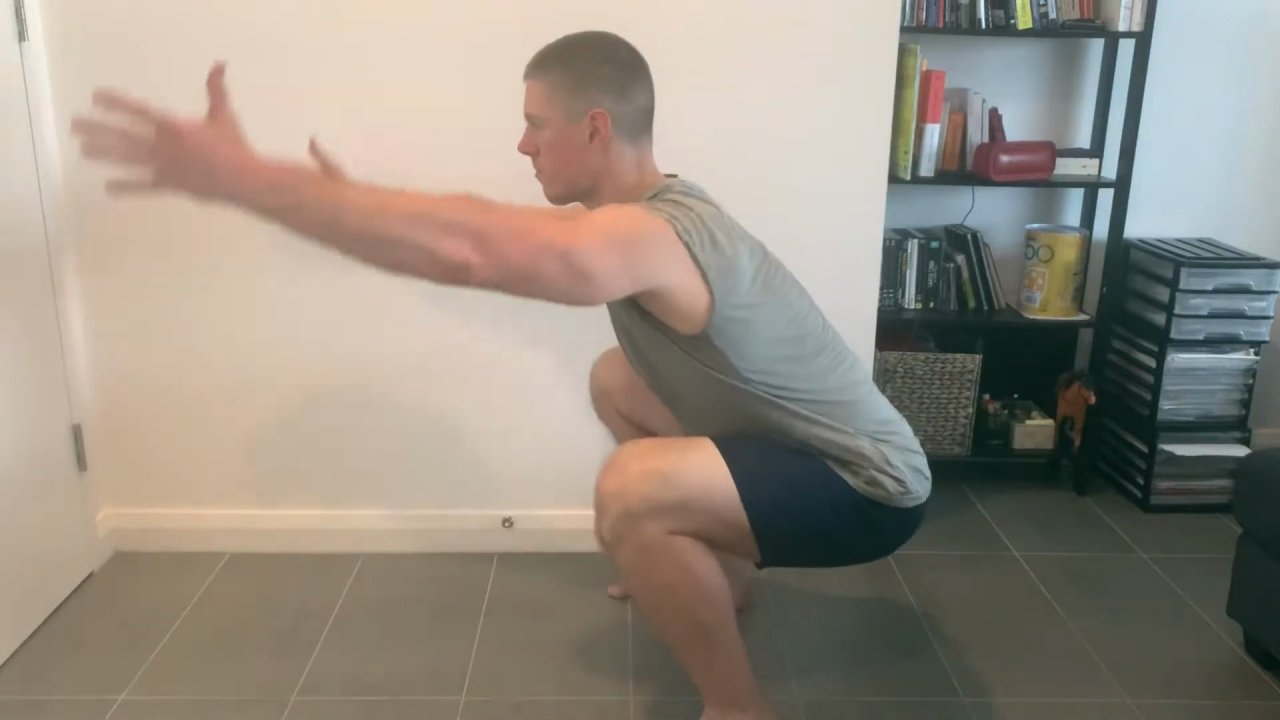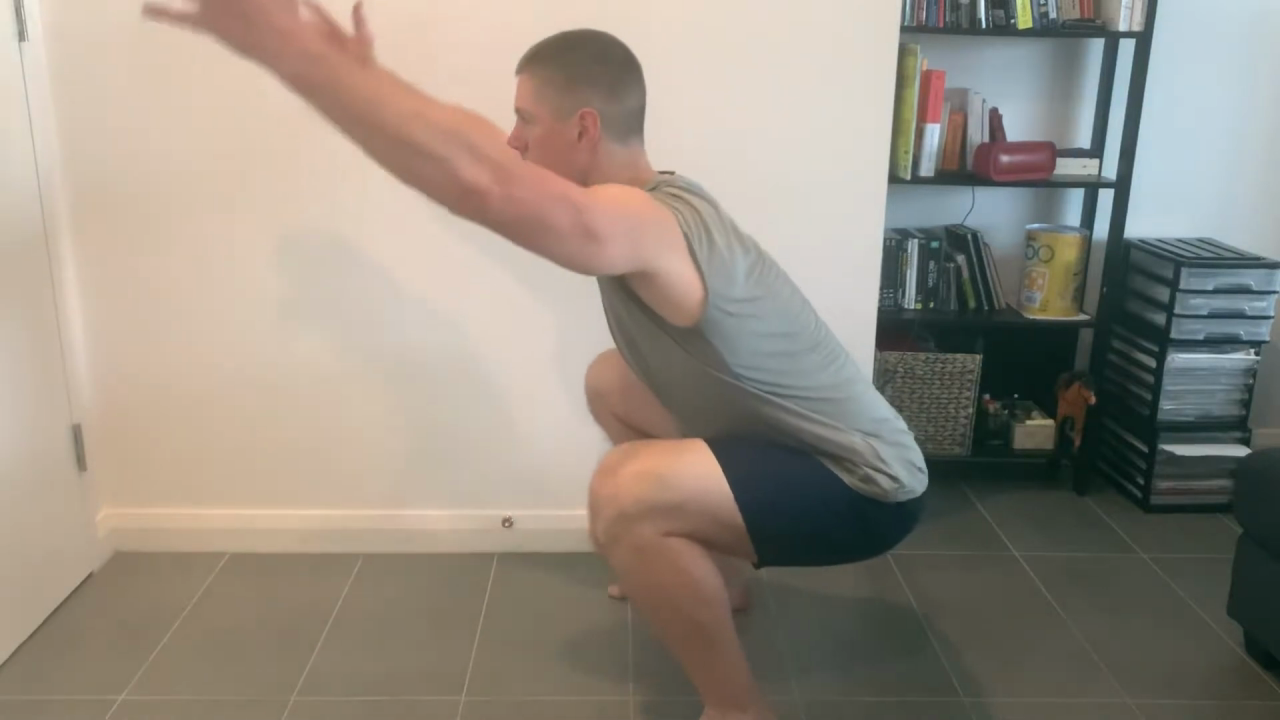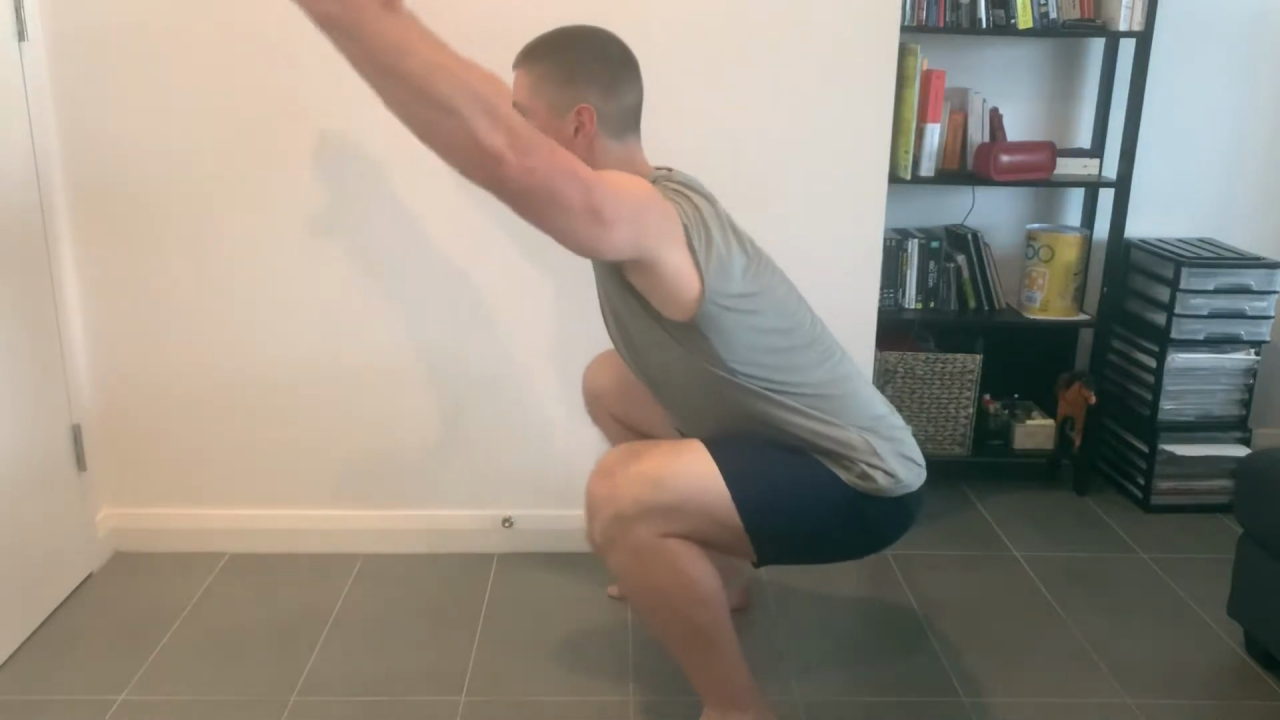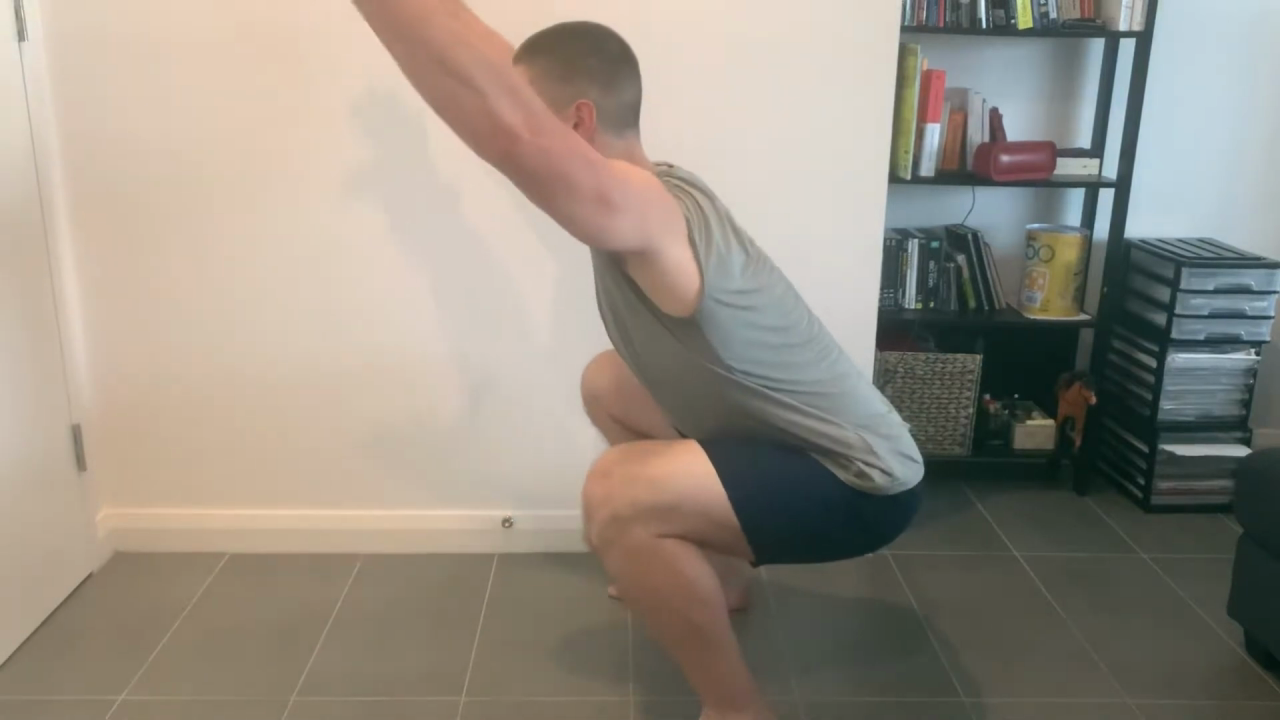
dt=0.1s
person 1, frame 1
left shoulder: (651, 241)
right shoulder: (642, 213)
left elbow: (456, 249)
right elbow: (477, 227)
left wrist: (242, 180)
right wrist: (345, 195)
left hip: (869, 492)
right hip: (817, 454)
left knee: (629, 492)
right knee: (617, 381)
right ankle: (713, 571)
person 1, frame 2
left shoulder: (647, 225)
right shoulder: (647, 201)
left elbow: (478, 177)
right elbow: (488, 155)
right wrist: (364, 76)
left hip: (866, 489)
right hip: (819, 447)
left knee: (626, 491)
right knee: (613, 380)
right ankle: (716, 569)
person 1, frame 3
left shoulder: (645, 218)
right shoulder: (635, 196)
left elbow: (493, 149)
right elbow: (498, 117)
left hip: (862, 486)
right hip: (813, 445)
left knee: (620, 494)
right knee: (610, 384)
right ankle: (714, 572)
person 1, frame 4
left shoulder: (645, 212)
right shoulder: (646, 196)
left elbow: (510, 127)
right elbow: (514, 90)
left hip: (860, 484)
right hip: (815, 441)
left knee: (618, 493)
right knee: (609, 383)
right ankle: (716, 572)
